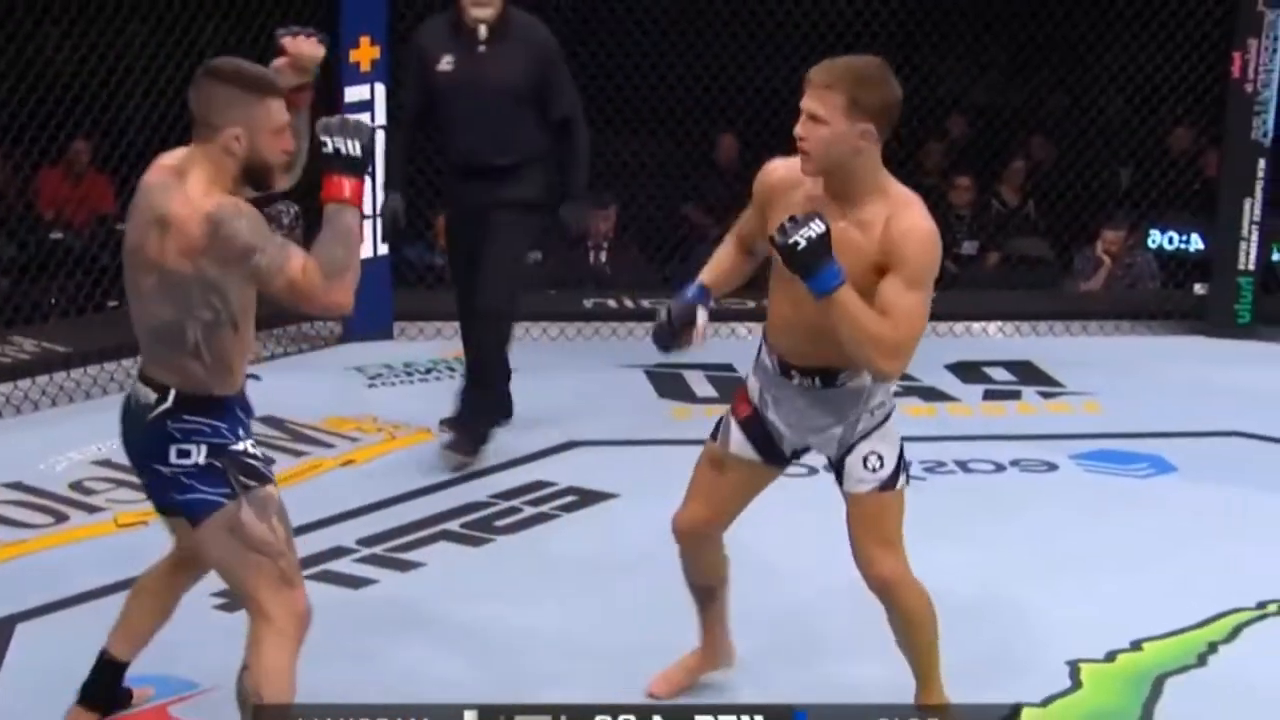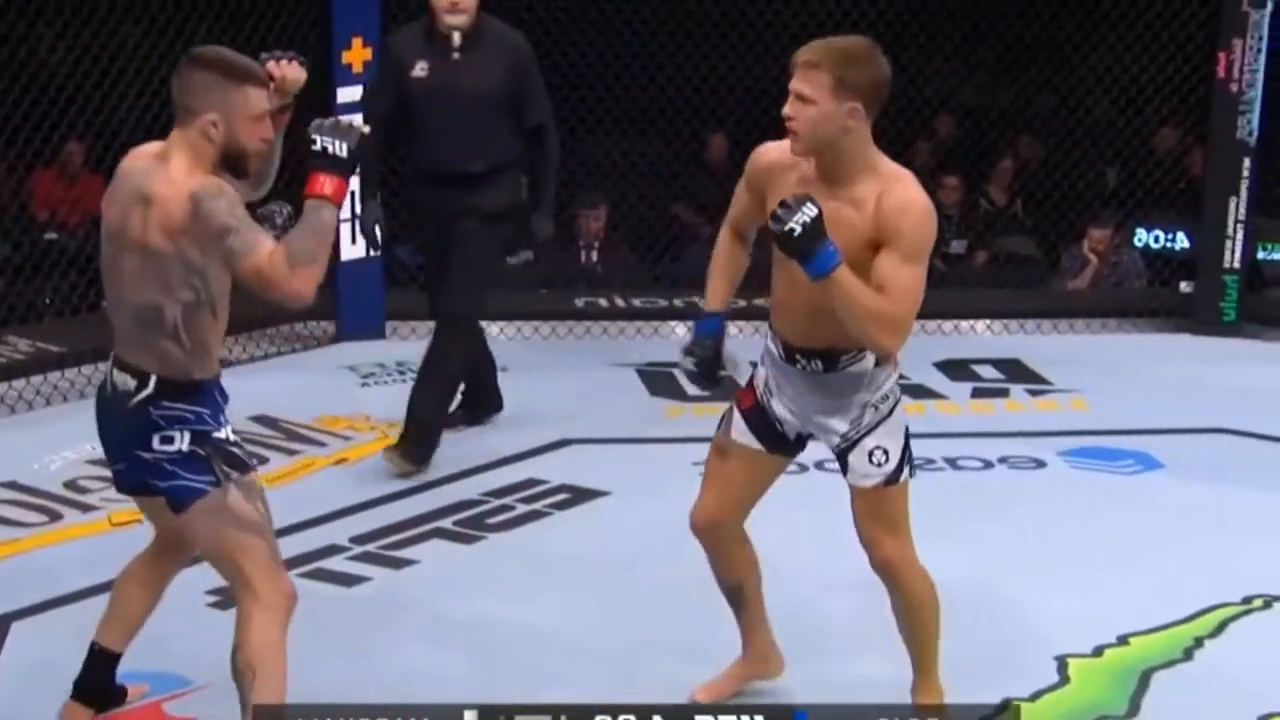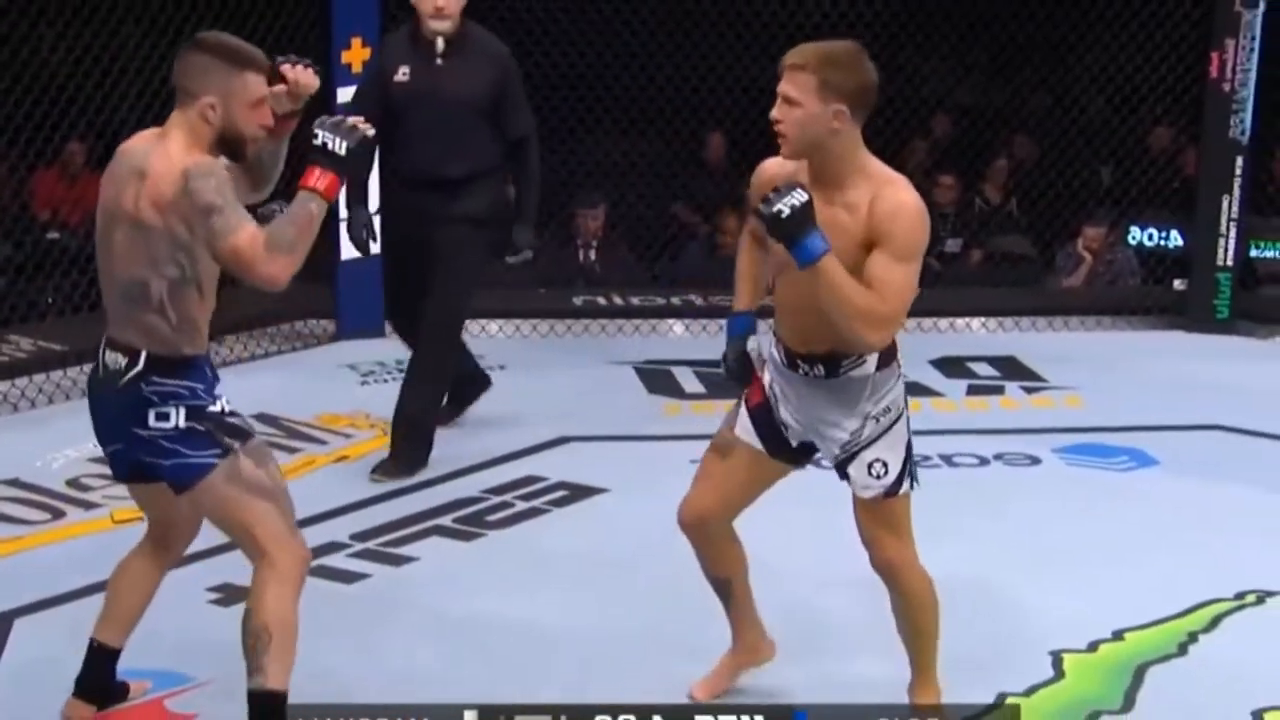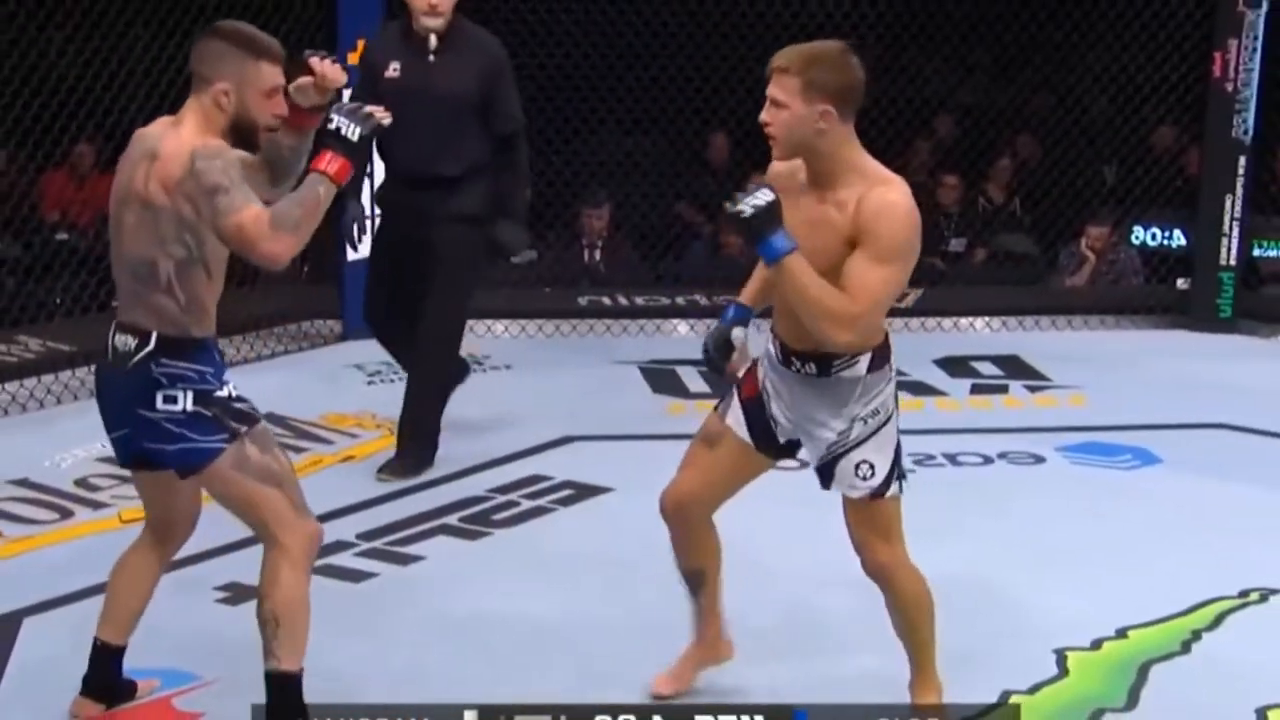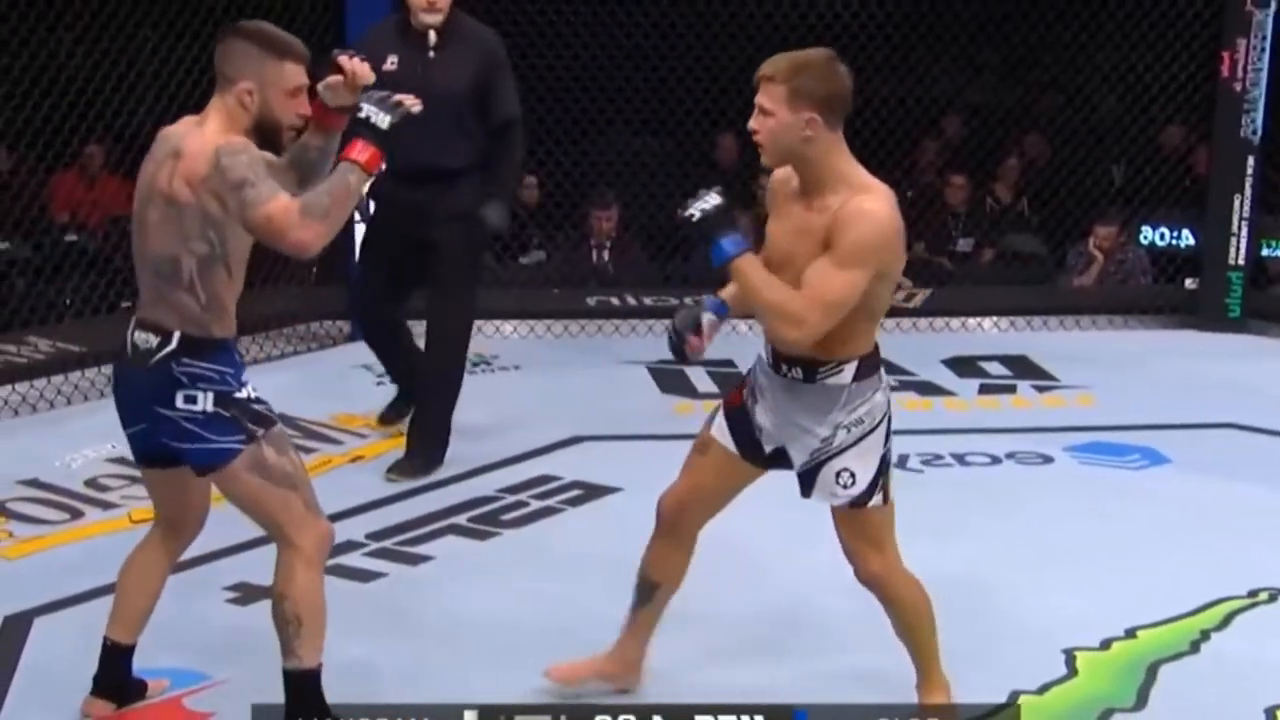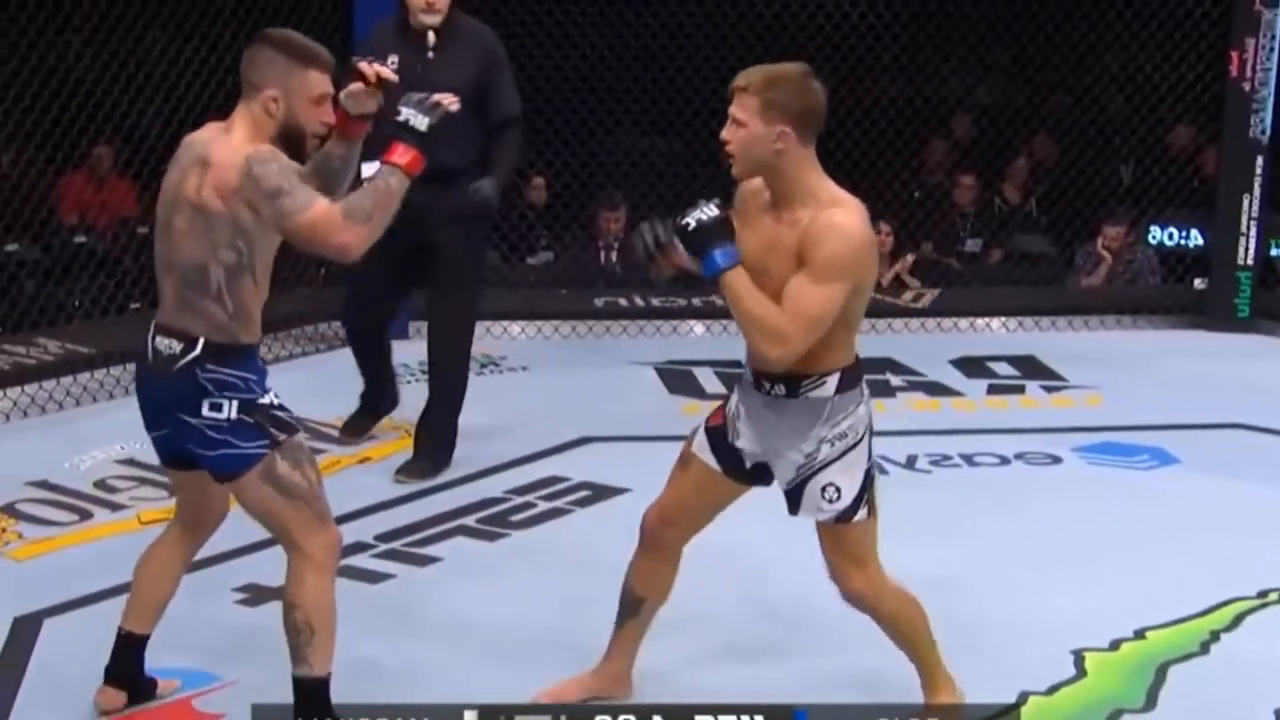
dt=0.1s
person 1, frame 1
left shoulder: (172, 169)
right shoulder: (214, 218)
left elbow: (269, 170)
right elbow: (332, 294)
left wrist: (290, 86)
right wrist: (345, 180)
left hip: (163, 413)
right hip: (199, 431)
left knee: (199, 551)
right knee: (282, 610)
person 1, frame 2
left shoulder: (142, 165)
right shoulder: (194, 197)
left elbow: (247, 182)
right elbow: (294, 284)
left wrist: (274, 107)
right wrist: (329, 178)
left hip: (129, 400)
right hip: (177, 417)
left knee: (177, 543)
right knee: (267, 593)
person 1, frame 3
left shoulder: (142, 150)
right shoulder: (187, 174)
left elbow: (251, 182)
right elbow: (269, 267)
left wrist: (286, 115)
right wrist: (324, 174)
left hip: (121, 384)
right hip: (170, 393)
left knee: (170, 536)
right knee: (283, 555)
person 1, frame 4
left shoulder: (157, 137)
right shoulder: (198, 157)
left elbow: (267, 179)
right elbow: (273, 245)
left wrist: (306, 112)
right wrist: (336, 158)
left hip: (128, 369)
right hip: (178, 378)
left knee: (168, 529)
right knee: (294, 534)
person 1, frame 5
left shoulder: (182, 136)
right shoulder: (222, 154)
left elbow: (293, 180)
right elbow: (303, 232)
left wrist: (332, 112)
right wrist: (365, 148)
left hip: (146, 367)
right hip: (197, 377)
left knee: (176, 526)
right knee: (307, 536)
person 1, frame 6
left shoulder: (205, 144)
right shoulder: (250, 165)
left elbow: (317, 194)
right elbow: (345, 237)
left wrist: (355, 122)
right wrist: (404, 148)
left hip: (168, 369)
right hip: (219, 382)
left knee: (195, 521)
right knee: (315, 546)
person 2, frame 1
left shoulder: (910, 230)
right shoulder: (778, 180)
left elbow: (890, 359)
right elbow: (741, 243)
left wrist: (826, 275)
right wrist: (696, 297)
left hip: (854, 403)
right hip: (774, 383)
left knee: (884, 570)
right knee: (693, 526)
left ankle: (932, 696)
right ankle: (712, 644)
person 2, frame 2
left shoulder: (904, 204)
right shoulder: (771, 165)
left elbow: (888, 333)
right elbow: (735, 230)
left wrist: (818, 259)
right wrist: (711, 318)
left hip: (857, 386)
right hip: (777, 370)
left knee: (889, 555)
right knee: (712, 520)
left ankle: (928, 686)
right ankle: (758, 650)
person 2, frame 3
left shoulder: (897, 208)
right shoulder: (775, 176)
left elbow: (875, 328)
left wrist: (809, 246)
right wrist: (743, 322)
left hip: (861, 393)
right hip: (781, 376)
left knee: (892, 557)
right knee: (700, 515)
left ankle: (925, 684)
right ankle: (748, 641)
person 2, frame 4
left shoulder: (887, 207)
right shoulder: (783, 175)
left elbow: (844, 328)
left wrist: (779, 241)
right wrist: (738, 311)
left hip: (852, 389)
right hip: (782, 373)
left knee: (882, 559)
right knee: (681, 503)
left ankle: (925, 681)
right ankle: (708, 637)
person 2, frame 5
left shoulder: (870, 215)
right shoulder: (782, 184)
left elbow: (798, 325)
left wrist: (727, 246)
right wrist: (716, 307)
left hip: (842, 401)
right hip: (771, 383)
left knee: (875, 565)
right knee: (676, 512)
left ankle: (933, 682)
right ankle: (626, 657)
person 2, frame 6
left shoulder: (839, 229)
right shoulder: (755, 193)
left elbow: (779, 344)
left wrist: (721, 258)
right wrist: (689, 252)
left hip: (825, 414)
right hip: (755, 401)
left knee: (858, 581)
right knee: (660, 527)
left ankle: (937, 678)
right ankle: (612, 673)
person 3, frame 1
left shoulder: (534, 40)
right shoulder: (433, 38)
left elbow: (568, 121)
right elbow: (408, 117)
left wrist: (574, 195)
right wrist: (395, 186)
left hip: (521, 191)
right hip: (464, 189)
left knee: (492, 303)
right knee: (471, 305)
left ankle: (475, 423)
right ankle: (492, 404)
person 3, frame 2
left shoulder: (509, 48)
right shoulder: (405, 48)
left elbow: (539, 131)
right elbow: (379, 125)
left wrist: (543, 205)
right wrist: (371, 196)
left hip: (490, 202)
right hip: (431, 198)
left knee: (457, 314)
right knee: (450, 311)
left ankle: (418, 437)
right ankle: (482, 396)
person 3, frame 3
left shoulder: (491, 56)
right shoulder: (392, 53)
left elbow: (520, 142)
right elbow: (365, 130)
left wrist: (524, 217)
right wrist: (357, 203)
left hip: (469, 208)
right hip: (408, 204)
left knee: (438, 323)
right knee: (407, 313)
left ankle: (410, 444)
right ankle: (468, 382)
person 3, frame 4
left shoulder: (484, 51)
right shoulder: (383, 49)
left elbow: (511, 138)
left wrist: (513, 216)
left hip: (462, 208)
right hip: (400, 202)
left knee: (440, 324)
right knee: (382, 312)
left ankle: (416, 443)
right ankle: (444, 373)
person 3, frame 5
left shoulder: (481, 45)
right shoulder: (380, 42)
left elbow: (507, 129)
left wrist: (500, 197)
left hip: (462, 202)
right hip: (398, 198)
left knee: (448, 324)
right knee: (370, 307)
left ankle: (427, 444)
right ankle: (413, 383)
person 3, frame 6
left shoulder: (480, 45)
right shoulder: (380, 44)
left elbow: (509, 124)
left wrist: (496, 178)
left hip: (459, 204)
left knee: (450, 326)
right knee: (365, 312)
left ankle: (436, 443)
right ankle: (377, 398)
